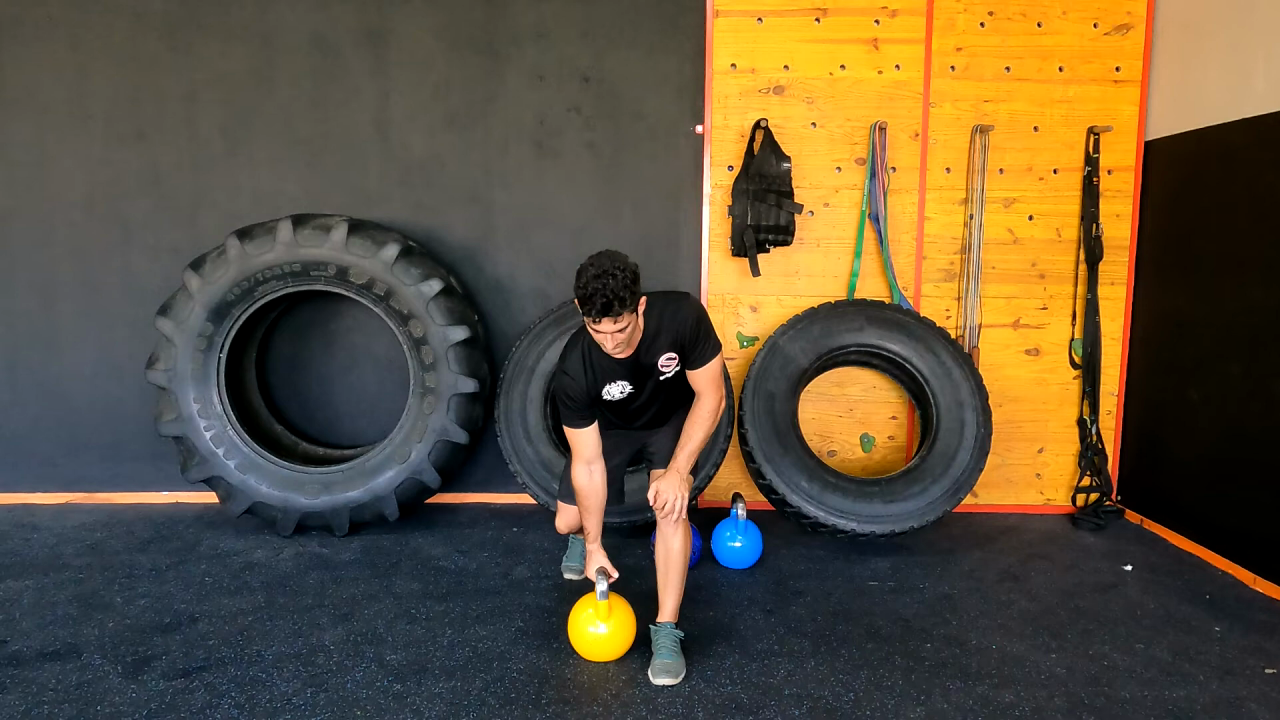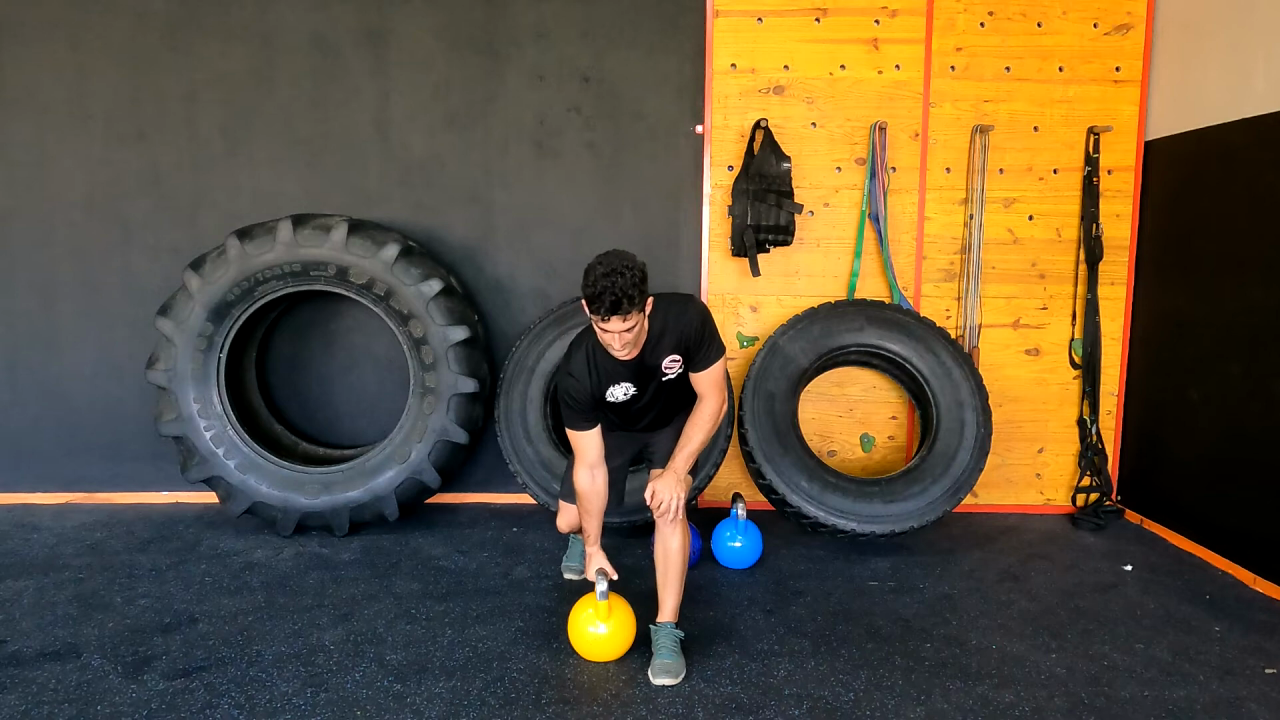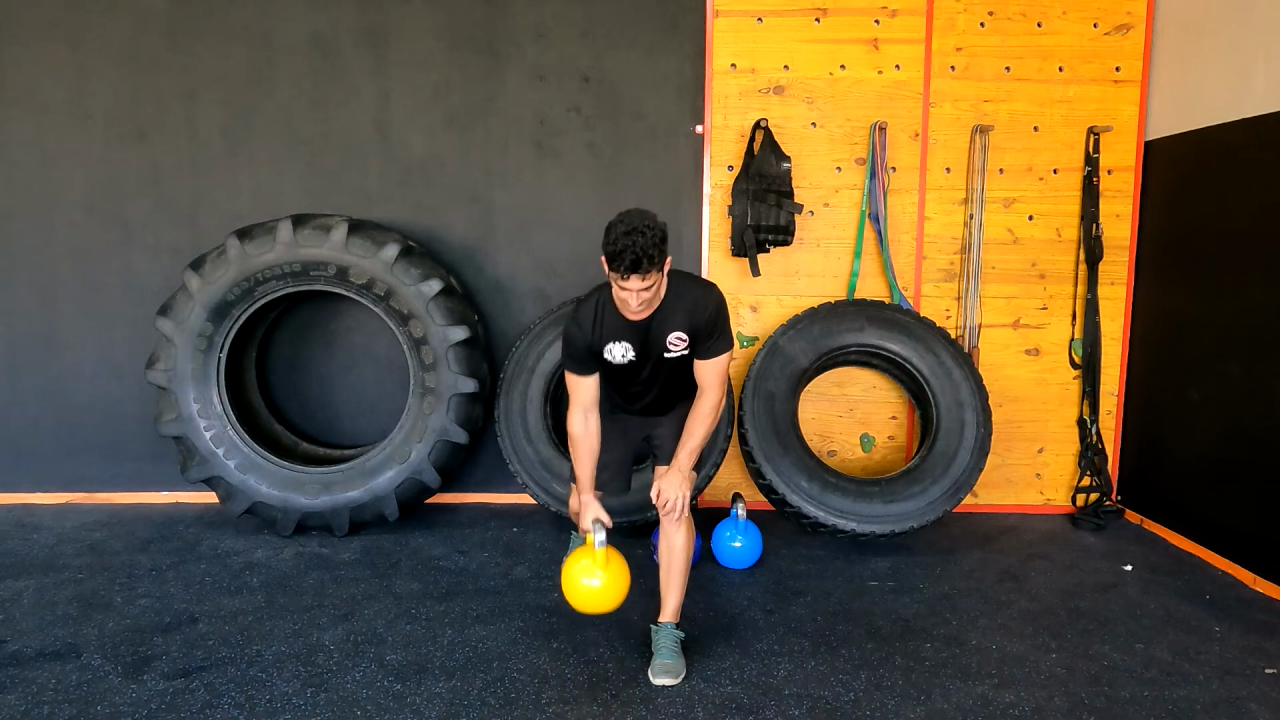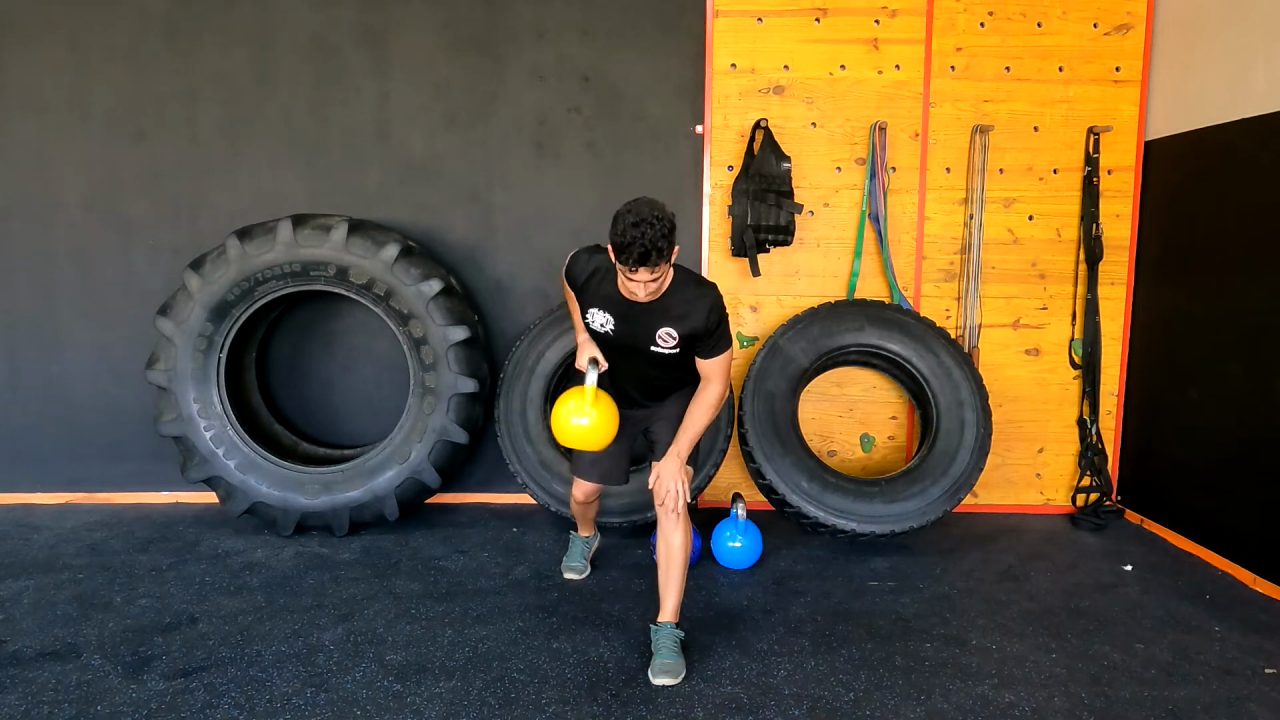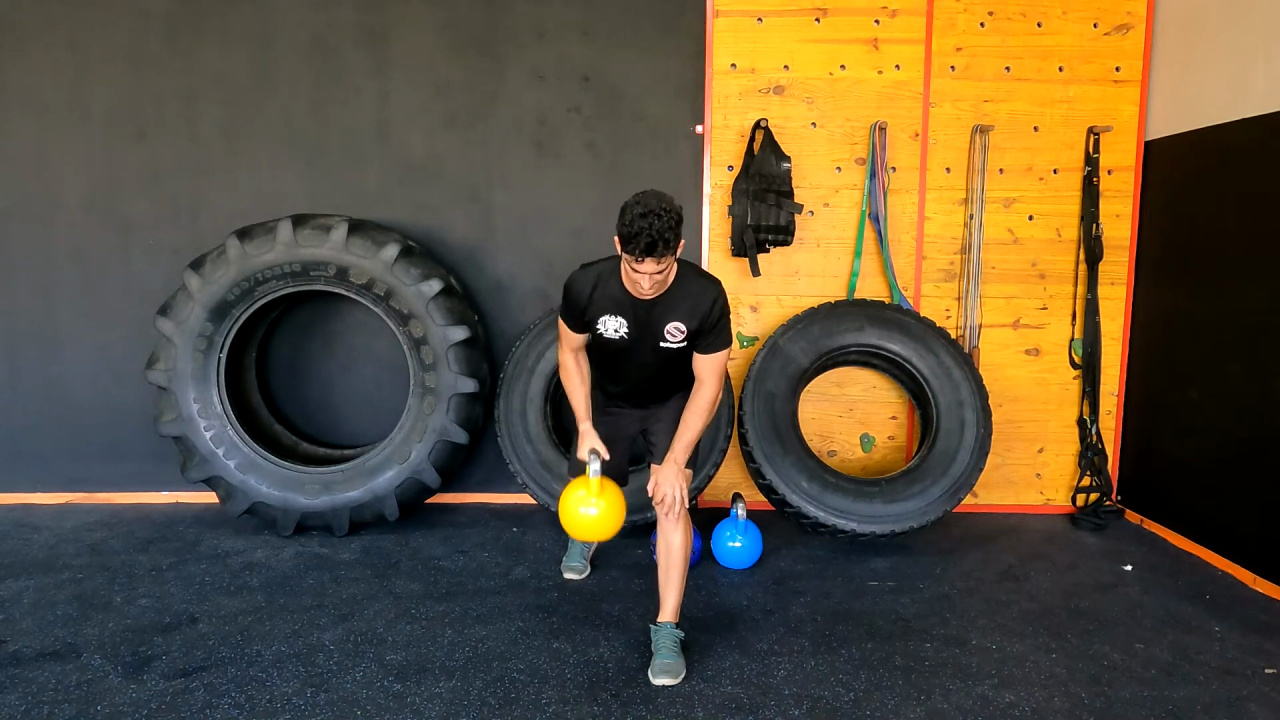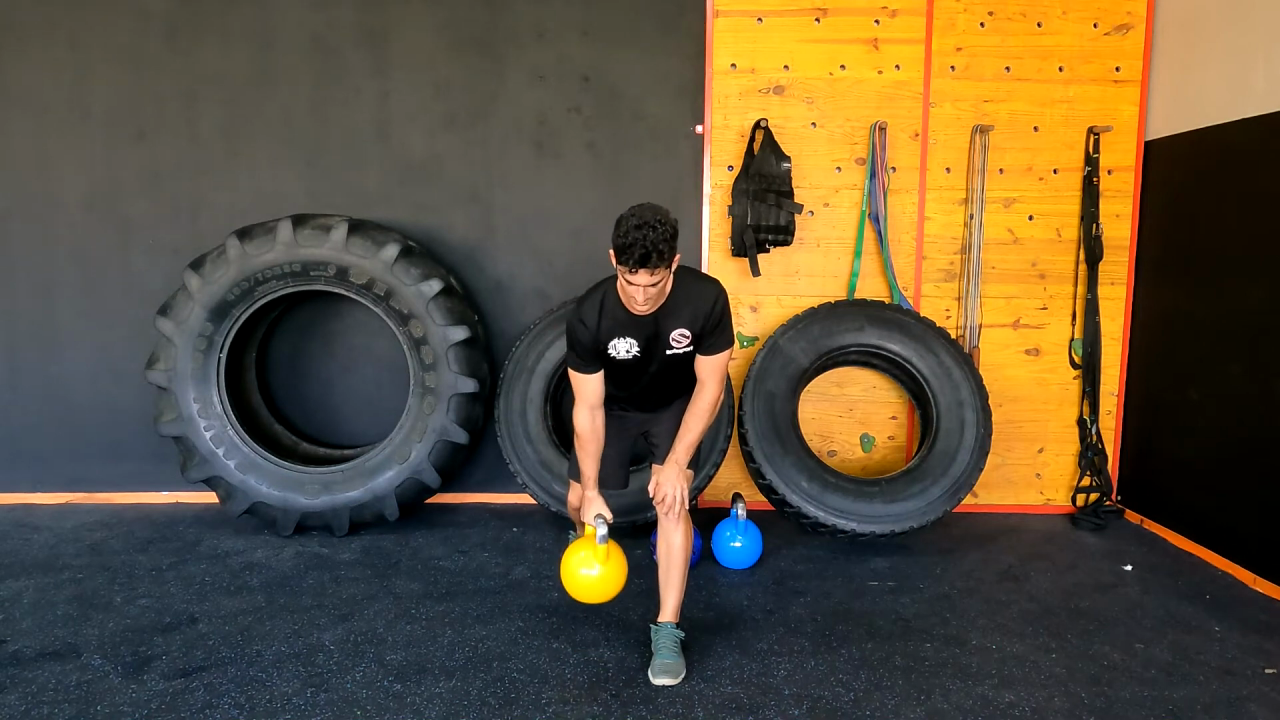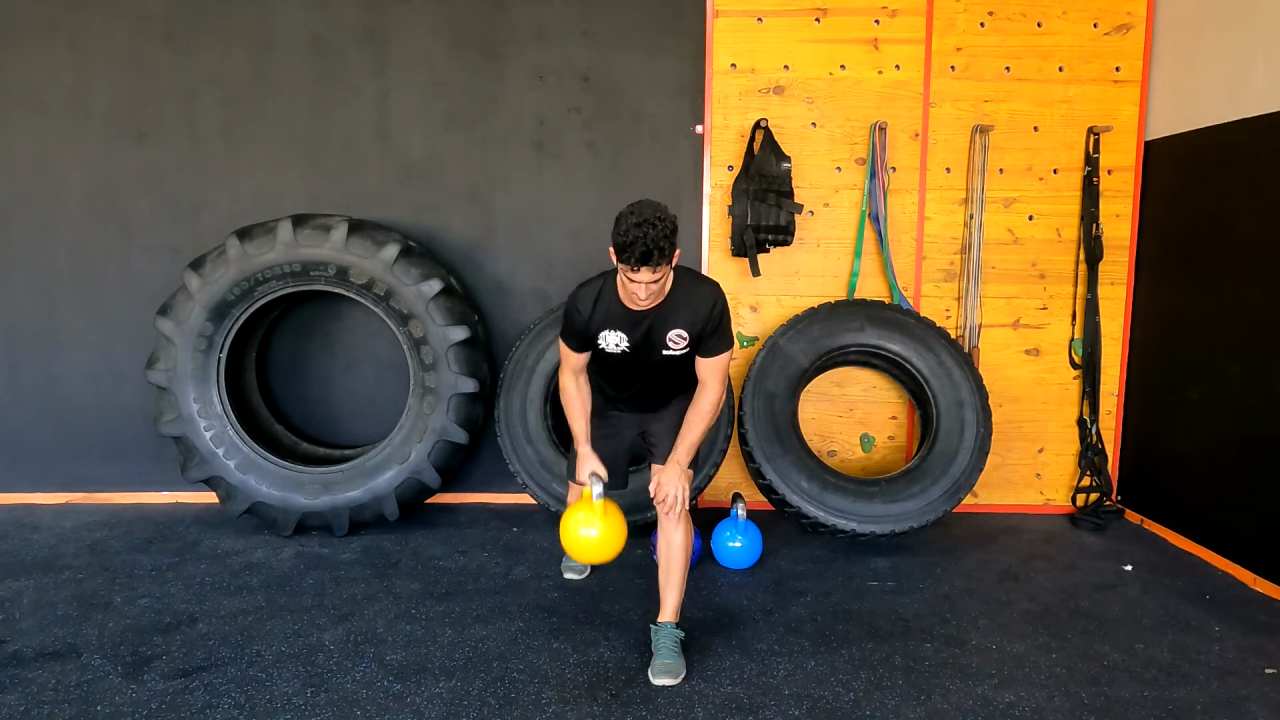
dt=0.5s
person 1, frame 1
left shoulder: (683, 315)
right shoulder: (573, 369)
left elbow: (711, 395)
right elbow: (587, 462)
left wrist: (678, 470)
right wrist: (595, 546)
left hip: (672, 418)
right hip: (608, 425)
left knee: (670, 507)
right knee: (567, 522)
left ankle: (666, 631)
right ankle: (582, 538)
person 1, frame 2
left shoulder: (688, 318)
right shoulder: (577, 370)
left elbow: (713, 397)
right elbow: (590, 465)
left wrist: (676, 471)
right wrist: (594, 548)
left hip: (675, 420)
right hip: (612, 427)
left knee: (668, 507)
right knee: (569, 521)
left ankle: (665, 631)
right ankle: (582, 538)
person 1, frame 3
left shoulder: (702, 302)
right shoulder: (586, 320)
left elbow: (711, 390)
right elbow: (581, 412)
left wrist: (680, 467)
right wrist: (590, 499)
left hip: (677, 410)
right hip: (614, 411)
left knee: (674, 505)
right knee: (579, 506)
left ankle: (667, 631)
right ankle: (587, 529)
person 1, frame 4
left shoulder: (700, 302)
right shoulder: (586, 267)
left elbow: (715, 383)
left wrist: (676, 455)
right wrist: (584, 337)
left hip: (674, 401)
right hip: (608, 395)
left knee: (671, 500)
right knee: (584, 492)
left ankle: (666, 630)
right ankle: (584, 535)
person 1, frame 5
left shoulder: (705, 296)
right shoulder: (586, 285)
left elbow: (708, 384)
right elbow: (571, 351)
left wrist: (675, 461)
right wrist: (585, 427)
left hip: (673, 403)
right hip: (608, 401)
left knee: (671, 501)
left ankle: (666, 630)
right ankle: (584, 535)
person 1, frame 6
left shoulder: (706, 299)
right shoulder: (589, 315)
left elbow: (710, 385)
right elbow: (588, 408)
left wrist: (677, 462)
right wrist: (591, 491)
left hip: (676, 405)
right hip: (613, 406)
left knee: (672, 500)
right knee: (578, 501)
left ankle: (666, 631)
right ankle: (583, 537)
person 1, frame 7
left shoulder: (704, 300)
right shoulder: (586, 302)
left elbow: (712, 386)
right elbow: (571, 372)
left wrist: (678, 461)
right wrist: (584, 450)
left hip: (673, 405)
right hip: (608, 406)
left knee: (671, 501)
right knee: (579, 497)
left ankle: (667, 631)
